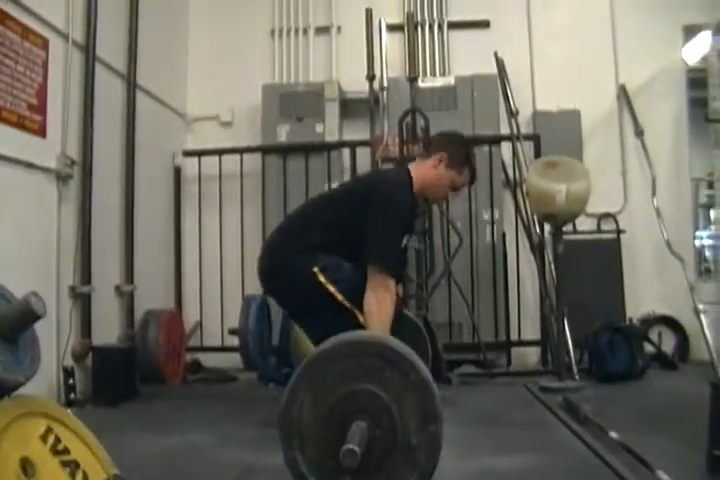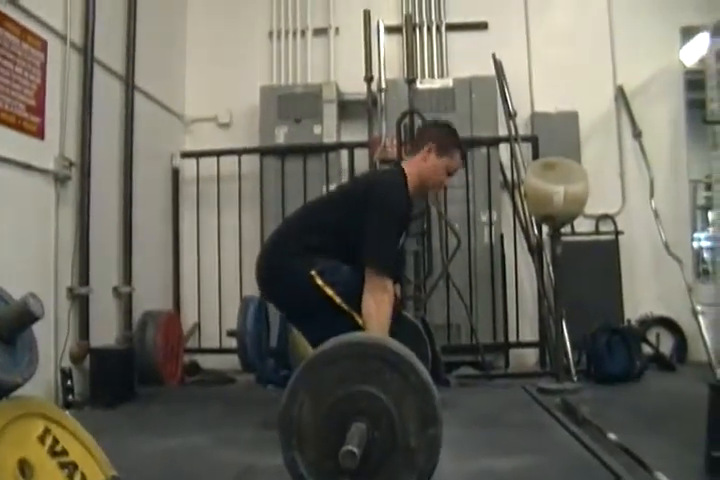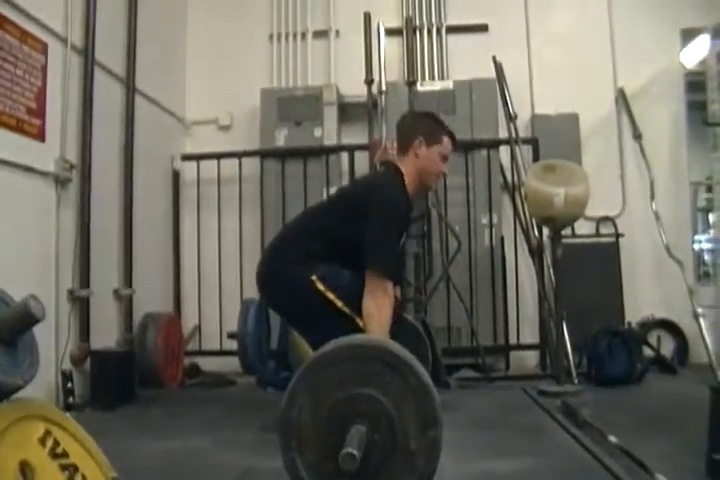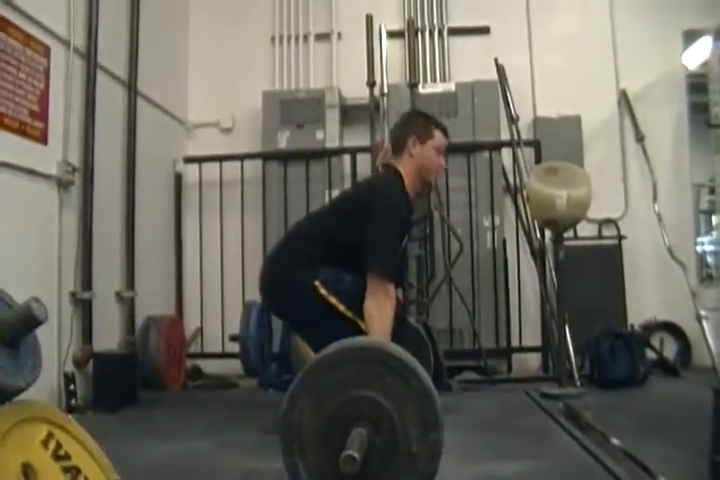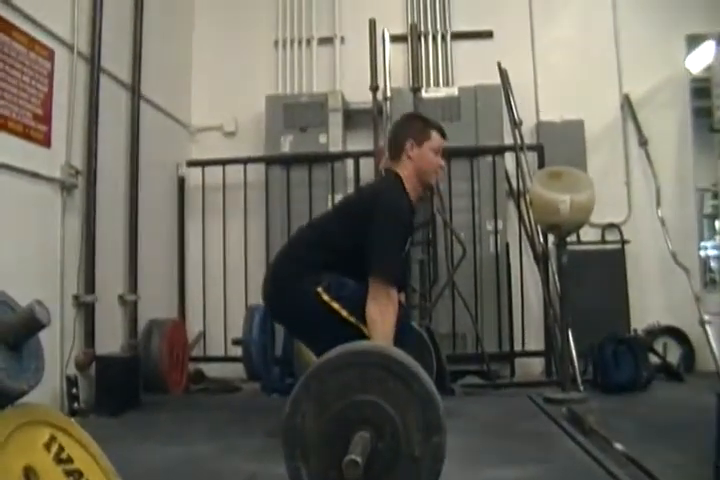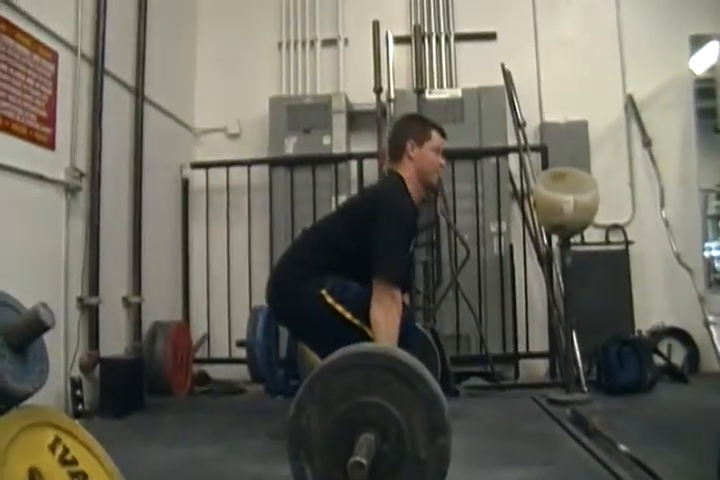
dt=0.1s
person 1, frame 1
left shoulder: (396, 191)
right shoulder: (395, 195)
left elbow: (389, 281)
right elbow: (380, 285)
left hip: (293, 258)
right hip: (294, 259)
person 1, frame 2
left shoulder: (392, 190)
right shoulder: (389, 193)
left elbow: (385, 281)
right elbow: (377, 286)
left hip: (287, 264)
right hip: (292, 262)
person 1, frame 3
left shoulder: (389, 191)
right shoulder: (388, 196)
left elbow: (386, 284)
right elbow: (378, 288)
left hip: (288, 270)
right hip: (292, 269)
person 1, frame 4
left shoulder: (390, 194)
right shoulder: (388, 198)
left elbow: (387, 288)
right elbow: (379, 290)
left hip: (290, 275)
right hip: (296, 274)
person 1, frame 5
left shoulder: (392, 198)
right shoulder: (390, 203)
left elbow: (391, 290)
right elbow: (381, 294)
left hip: (294, 283)
right hip: (299, 282)
right knee: (390, 333)
person 1, frame 6
left shoulder: (395, 201)
right shoulder: (393, 204)
left elbow: (395, 293)
right elbow: (385, 296)
left hip: (297, 286)
right hip: (303, 285)
right knee: (396, 333)
